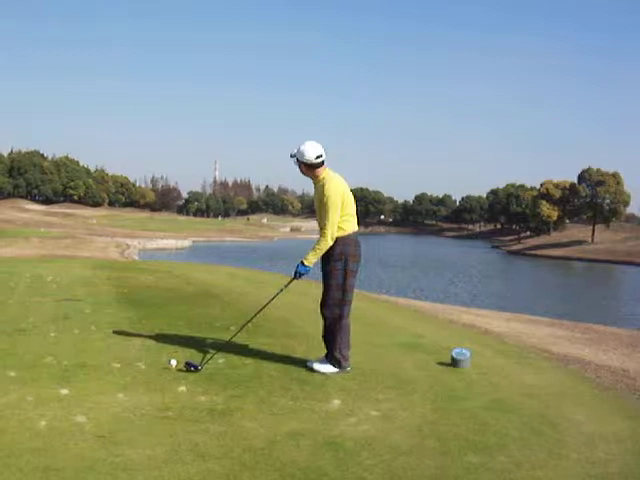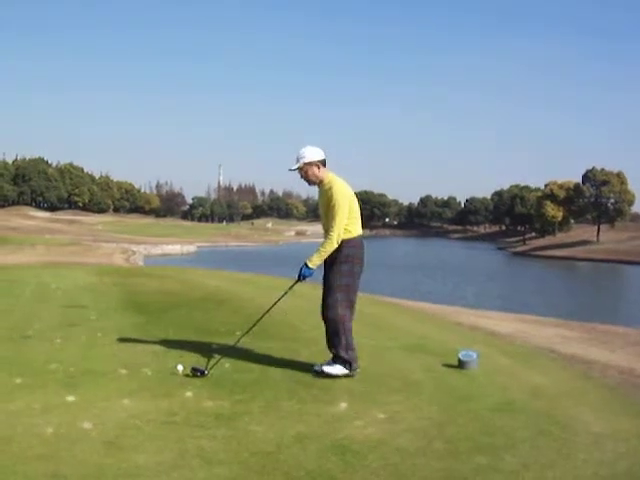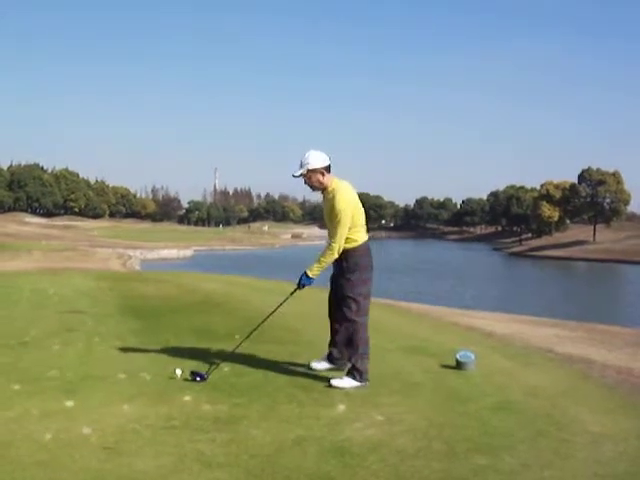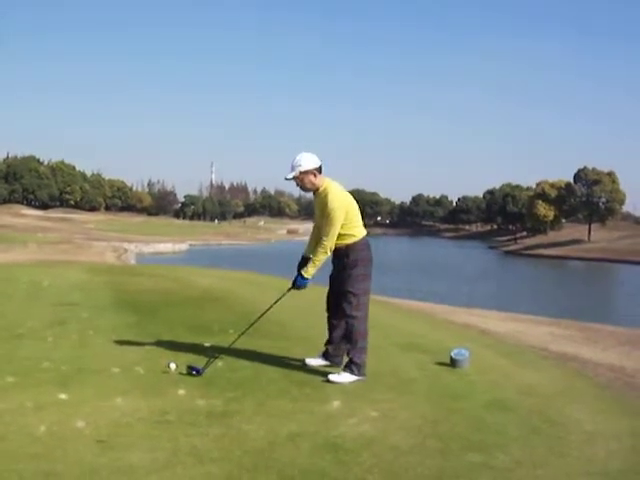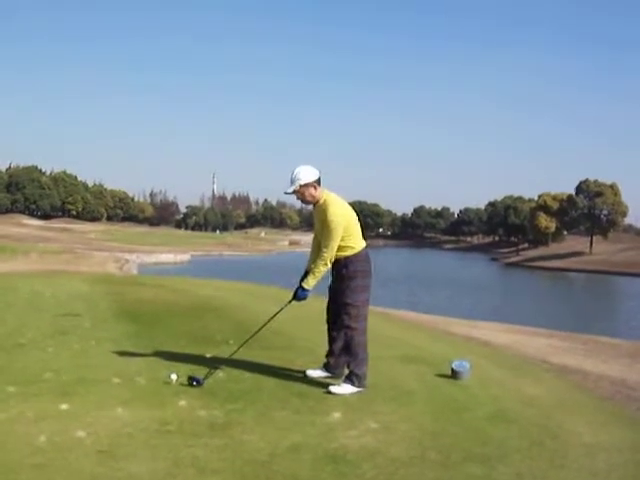
dt=1s
person 1, frame 1
left shoulder: (331, 187)
right shoulder: (323, 182)
left elbow: (328, 234)
left wrist: (307, 261)
right wrist: (311, 259)
left hip: (343, 248)
right hip: (335, 246)
left knee: (336, 305)
right knee: (329, 304)
left ankle: (339, 360)
right ankle: (332, 355)
person 1, frame 2
left shoulder: (337, 189)
right shoulder: (324, 187)
left elbow: (335, 235)
left wrist: (311, 263)
right wrist: (316, 261)
left hip: (347, 251)
right hip: (337, 251)
left knee: (337, 307)
right knee: (330, 308)
left ankle: (347, 361)
right ankle: (338, 358)
person 1, frame 3
left shoulder: (341, 198)
right shoulder: (333, 190)
left elbow: (335, 245)
left wrist: (311, 272)
left hip: (355, 257)
right hip: (345, 256)
left knee: (353, 315)
right knee: (337, 311)
left ankle: (358, 374)
right ankle: (337, 357)
person 1, frame 4
left shoulder: (334, 198)
right shoulder: (320, 193)
left elbow: (326, 244)
right elbow: (318, 229)
left wrist: (306, 273)
right wrist: (305, 258)
left hip: (356, 254)
right hip: (342, 253)
left knee: (352, 310)
right knee: (335, 307)
left ankle: (356, 368)
right ankle: (333, 354)
person 1, frame 5
left shoulder: (333, 210)
right shoulder: (319, 205)
left elbow: (327, 256)
right elbow: (318, 242)
left wrist: (307, 285)
right wrist: (307, 272)
left hip: (355, 265)
right hip: (341, 265)
left knee: (351, 321)
right knee: (335, 318)
left ankle: (356, 379)
right ankle: (334, 366)
